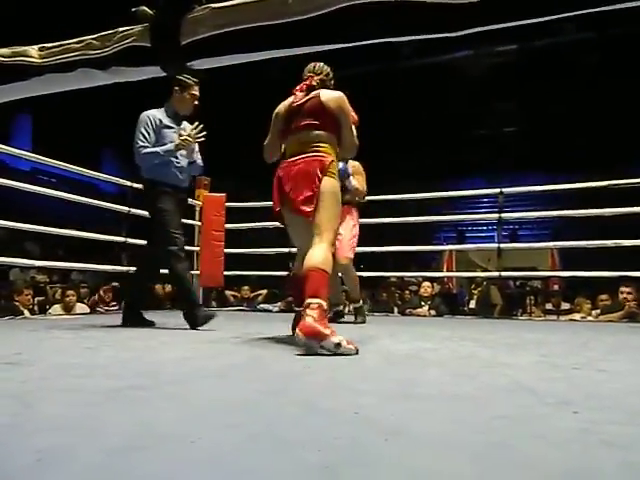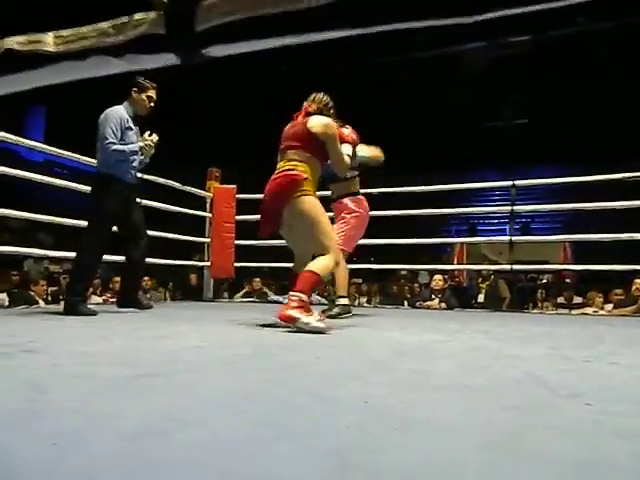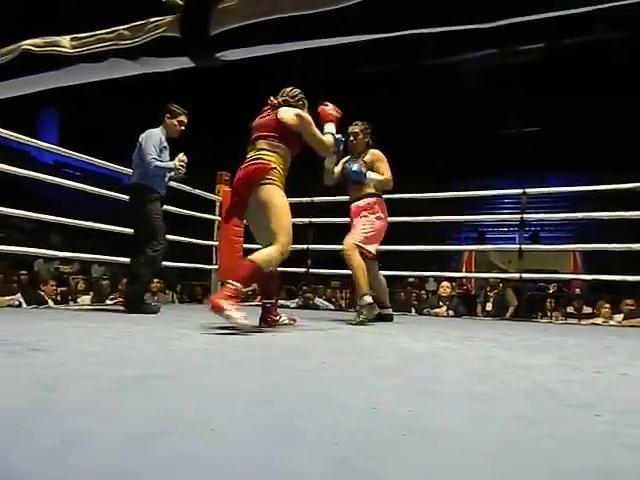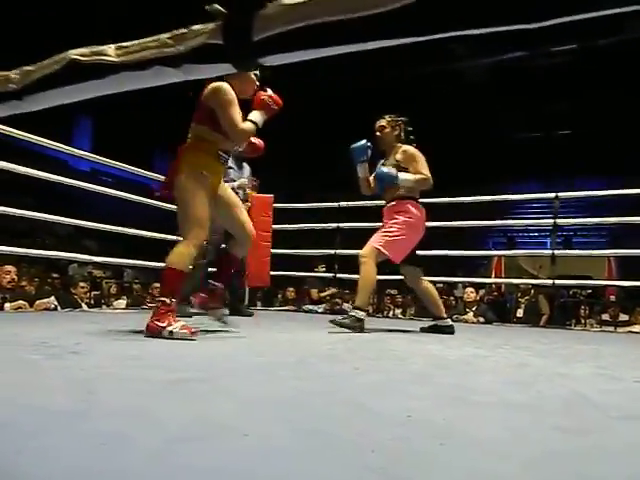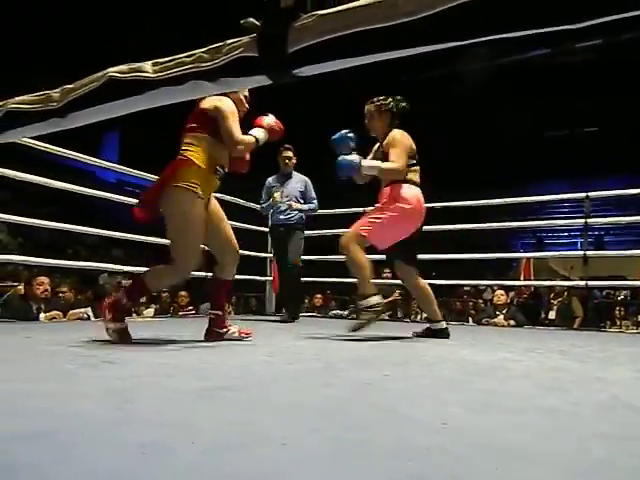
dt=0.7s
person 1, frame 1
left shoulder: (285, 106)
right shoulder: (335, 98)
left elbow: (269, 154)
right elbow: (349, 150)
right wrist: (350, 124)
left hip: (286, 177)
right hip: (316, 172)
left knee: (304, 250)
right knee: (323, 242)
left ankle: (304, 317)
right ankle: (313, 318)
person 1, frame 2
left shoulder: (292, 126)
right shoulder: (326, 124)
right elbow: (342, 169)
left hip: (277, 192)
right hip: (297, 191)
left knee: (305, 253)
right knee: (329, 254)
left ankle: (296, 305)
right ankle: (296, 307)
person 1, frame 3
left shoulder: (263, 117)
right shoulder: (296, 115)
right elbow: (326, 148)
right wrist: (331, 121)
left hip: (246, 179)
right hip: (266, 177)
left knee: (276, 244)
right knee: (280, 245)
left ankle: (270, 312)
right ankle: (226, 296)
person 1, frame 4
left shoulder: (228, 99)
right shoulder: (222, 90)
right elbow: (239, 133)
left wrist: (244, 144)
right wrist: (261, 112)
left hip: (210, 175)
right hip: (195, 169)
left knee: (245, 234)
right knee: (194, 239)
right ankle: (162, 315)
person 1, frame 5
left shoulder: (206, 115)
right shoulder: (221, 103)
right elbow: (239, 145)
left wrist: (229, 163)
right wrist: (261, 130)
left hip: (199, 189)
right hip: (186, 183)
left knee: (230, 253)
right knee: (186, 263)
left ankle: (217, 324)
right ankle: (116, 307)
person 2, frame 1
left shoulder: (189, 129)
right shoulder: (151, 118)
left elbow: (197, 170)
right elbow: (141, 155)
left wrist: (191, 152)
right wrist: (174, 147)
left hip: (179, 194)
right hip: (159, 191)
left knee: (155, 252)
right knee: (174, 246)
left ankle: (132, 310)
right ankle: (192, 310)
person 2, frame 2
left shoulder: (134, 125)
right shoulder: (115, 114)
right elbow: (108, 150)
left wrist: (146, 154)
right wrist: (138, 147)
left hip: (127, 189)
right hip: (109, 187)
left knee: (138, 238)
right knee: (94, 241)
left ankle: (129, 294)
right ankle: (74, 299)
person 2, frame 3
left shoulder: (162, 140)
right shoulder: (153, 135)
right elbow: (150, 165)
left wrist: (174, 173)
right wrist: (174, 164)
left hip: (150, 198)
right hip: (146, 197)
left knee: (145, 247)
right knee: (156, 245)
left ankle: (135, 297)
right ankle: (136, 297)
person 2, frame 4
left shoulder: (246, 168)
left wrist: (246, 197)
right wrist: (234, 186)
right knee: (206, 255)
left ankle: (236, 304)
right ankle: (184, 299)
person 2, frame 5
left shoulder: (303, 181)
right shoulder: (270, 182)
left elbow: (314, 205)
right elbow: (263, 209)
left wrist: (299, 207)
right wrist: (271, 203)
left hip: (295, 228)
right hip: (276, 229)
left knee: (294, 263)
right knee: (282, 269)
left ankle: (293, 307)
right ankle: (290, 309)
person 3, frame 1
left shoulder: (353, 166)
left elbow: (361, 194)
left wrist: (348, 179)
left hip: (346, 214)
left knee: (343, 261)
left ankle: (357, 305)
right ankle: (337, 309)
person 3, frame 2
left shoulder: (347, 150)
left elbow: (378, 155)
left wrist: (354, 153)
left hip: (353, 206)
right hip: (340, 208)
left ankle: (343, 303)
right ankle: (341, 301)
person 3, frame 3
left shoulder: (374, 155)
right shoulder: (347, 160)
left elbow: (388, 182)
right elbow: (329, 180)
left wrist: (365, 175)
right wrist: (329, 156)
left hip: (372, 211)
right hip: (358, 213)
left knee: (349, 248)
right knee: (370, 265)
left ankle: (366, 301)
right ankle: (384, 309)
person 3, frame 4
left shoulder: (407, 152)
right shoulder: (384, 161)
left elbow: (427, 180)
right elbow: (368, 190)
left wrist: (397, 177)
right wrist: (361, 163)
left hip: (407, 214)
right hip: (397, 216)
left knee: (367, 256)
right knee: (412, 276)
left ankle: (357, 315)
right ankle: (443, 321)
person 3, frame 5
left shoulder: (396, 136)
right shoulder: (380, 145)
left elbow: (397, 169)
right elbow: (361, 177)
left wrist: (359, 163)
right wrist: (348, 153)
left hip: (403, 200)
right hip: (402, 205)
left knee: (350, 240)
right knee: (405, 271)
left ankle: (370, 301)
right ankle: (438, 324)
